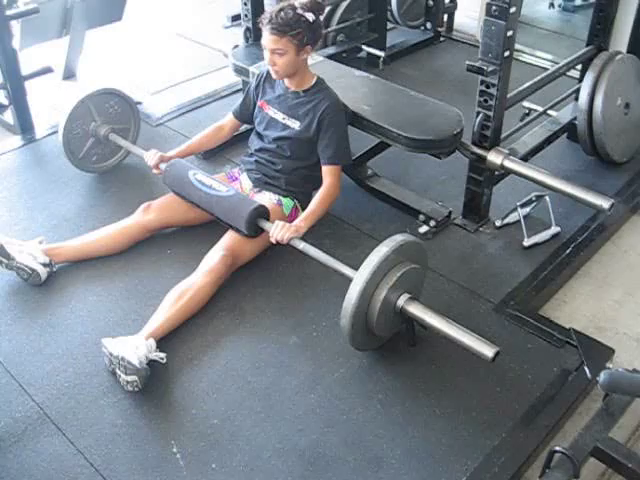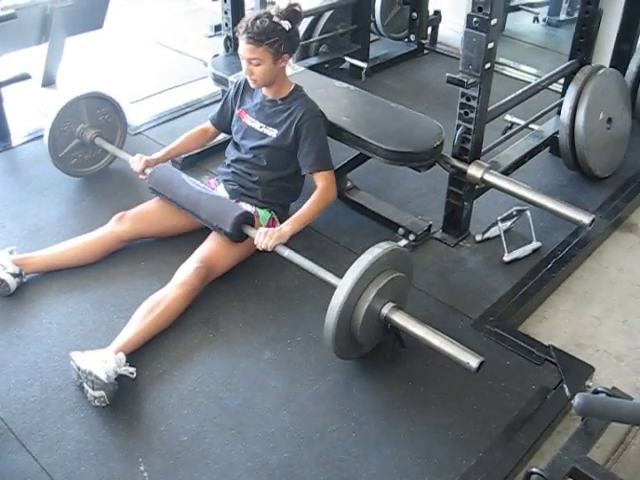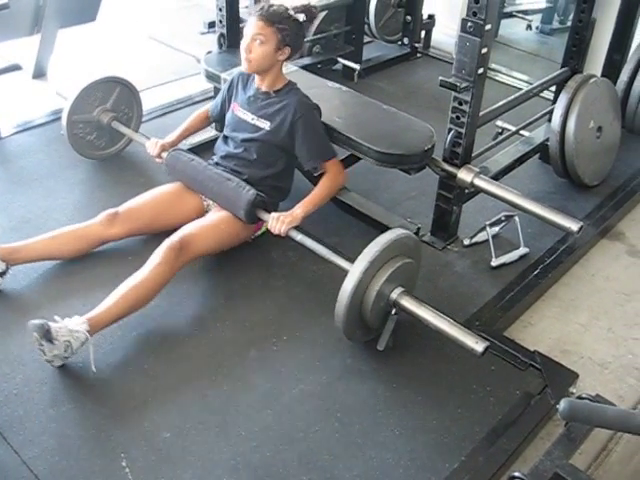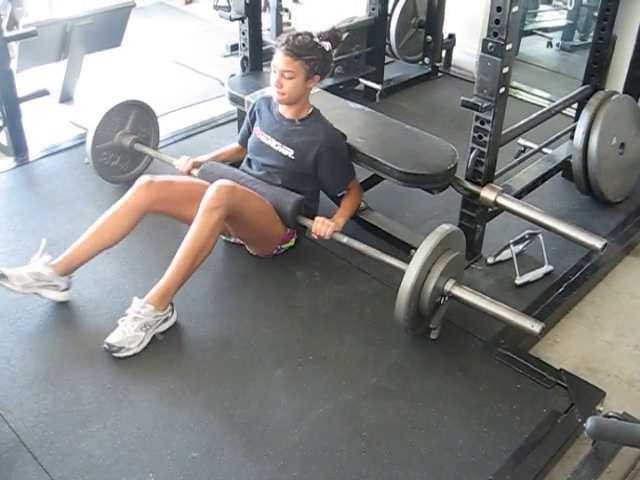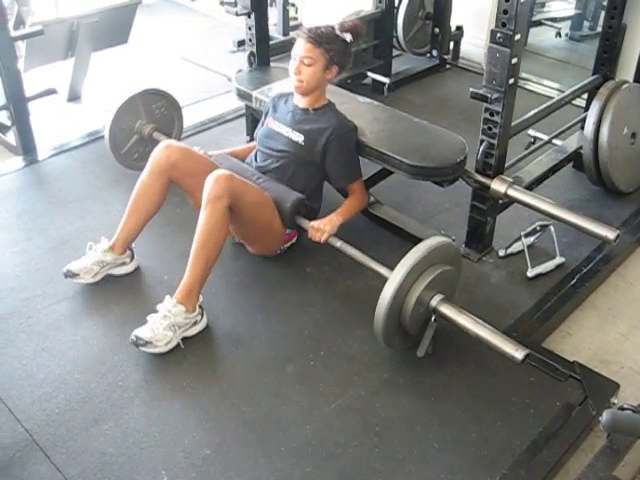
dt=1s
person 1, frame 1
left shoulder: (326, 107)
right shoulder: (265, 81)
left elbow: (331, 182)
right elbow: (226, 127)
left wrist: (300, 225)
right wrist: (171, 155)
left hip: (280, 198)
right hip: (242, 177)
left knee: (220, 259)
right knee: (149, 213)
left ankle: (141, 345)
right ankle: (42, 256)
person 1, frame 2
left shoulder: (304, 115)
right shoulder: (242, 88)
left elbow: (327, 187)
right elbow: (208, 130)
left wrist: (285, 230)
right wrist: (157, 158)
left hip: (258, 209)
right hip: (218, 188)
left knee: (194, 271)
right knee: (123, 223)
left ankle: (110, 359)
person 1, frame 3
left shoulder: (298, 109)
right shoulder: (239, 81)
left elbow: (335, 173)
right elbow: (209, 113)
left wrist: (296, 213)
right wrist: (171, 140)
left knee: (176, 247)
right knee: (113, 220)
left ankle: (79, 331)
person 1, frame 4
left shoulder: (323, 138)
right shoulder: (262, 106)
left elbow: (353, 190)
left wrist: (335, 222)
right wrist: (200, 161)
left hip: (277, 227)
right hip: (233, 210)
left knee: (222, 192)
right knee: (149, 188)
left ankle: (156, 307)
right ankle: (55, 274)
person 1, frame 5
left shoulder: (335, 128)
right shoulder: (279, 102)
left elbow: (358, 194)
left wrist: (332, 220)
right wrist: (213, 156)
left hip: (277, 225)
right hip: (236, 203)
left knee: (220, 181)
right knee: (169, 153)
left ankle: (185, 308)
right ankle: (116, 252)
